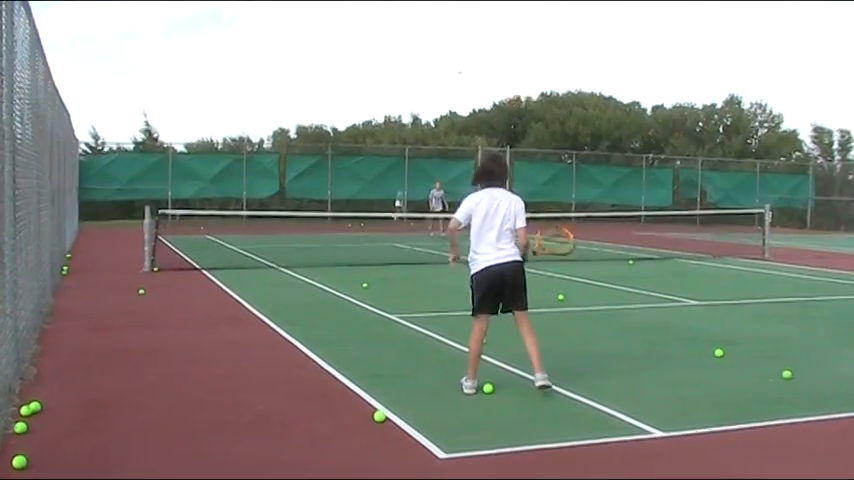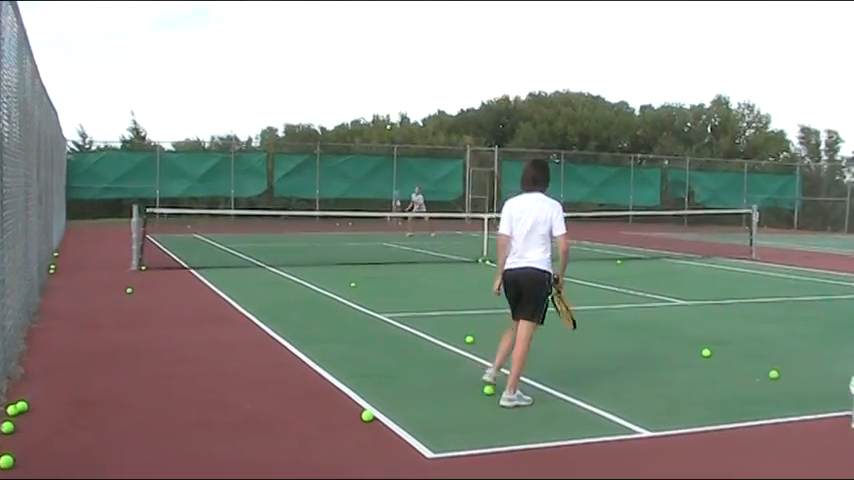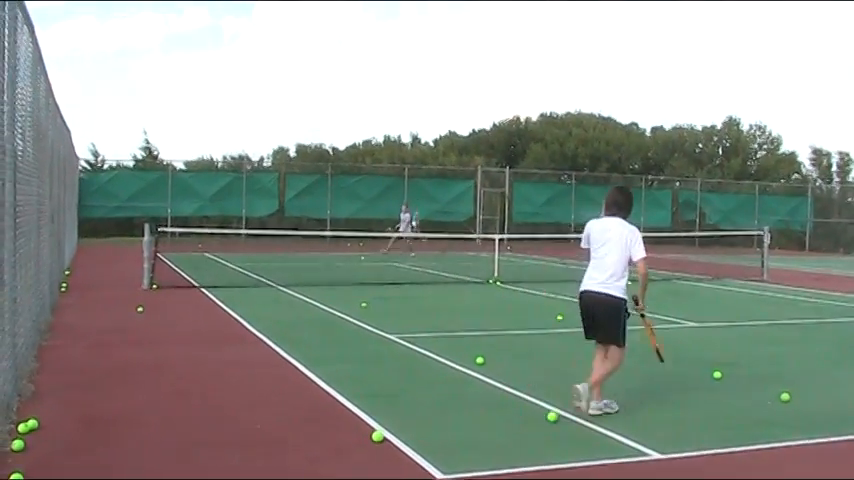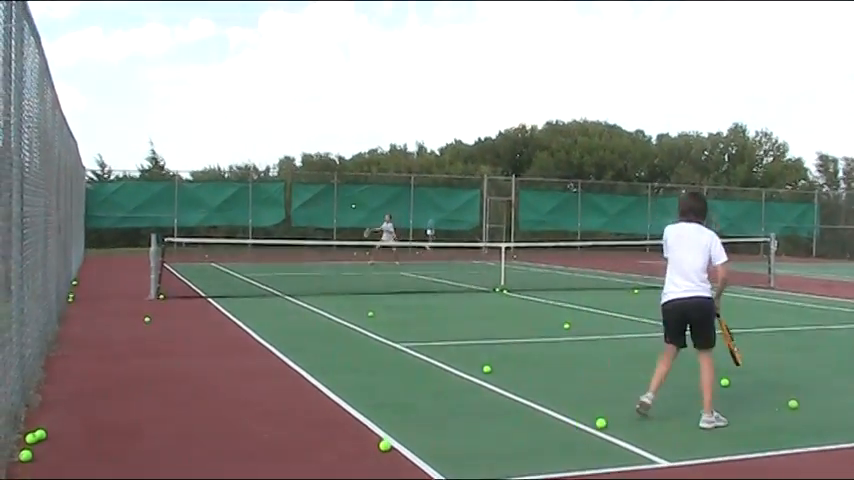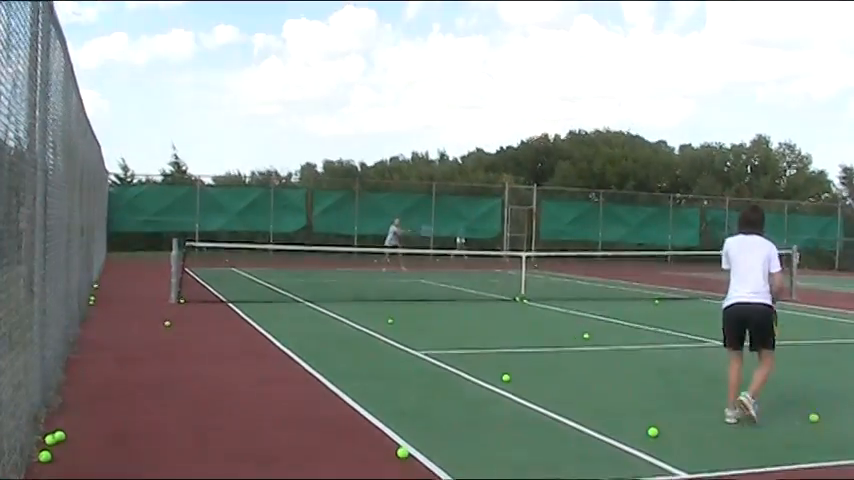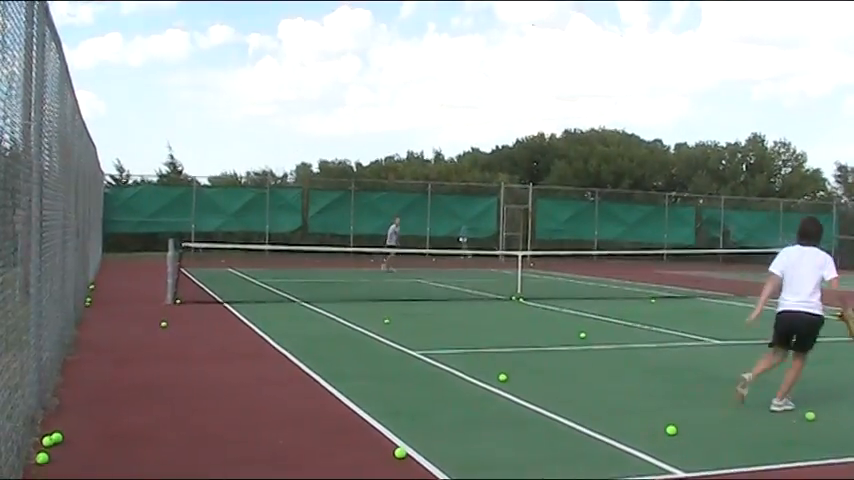
dt=0.5s
person 1, frame 1
left shoulder: (474, 199)
right shoulder: (515, 201)
left elbow: (453, 227)
right elbow: (523, 242)
left wrist: (454, 251)
right wrist: (521, 256)
left hip: (484, 269)
right hip: (512, 266)
left knee: (480, 326)
right knee: (524, 323)
left ankle: (470, 380)
right ankle: (540, 374)
person 1, frame 2
left shoulder: (512, 204)
right shoulder: (553, 206)
left elbow: (502, 243)
right elbow: (563, 246)
left wrist: (499, 276)
right wrist: (560, 275)
left hip: (512, 271)
right hip: (538, 273)
left knee: (517, 325)
right knee: (525, 333)
left ankle: (494, 369)
right ankle: (510, 393)
person 1, frame 3
left shoulder: (593, 225)
right shoulder: (631, 232)
right elbow: (642, 270)
right wrist: (641, 298)
left hip: (587, 293)
right hip: (611, 297)
left knee: (601, 349)
right knee: (615, 357)
left ankle: (597, 400)
right ankle: (586, 387)
person 1, frame 4
left shoulder: (670, 231)
right shoulder: (710, 236)
right elbow: (722, 275)
right wrist: (717, 299)
left hip: (672, 300)
right hip: (700, 301)
left knee: (670, 352)
right knee: (706, 358)
left ankle: (649, 395)
right ankle: (708, 414)
person 1, frame 5
left shoulder: (730, 243)
right shoulder: (769, 247)
right elbow: (778, 283)
right wrist: (771, 302)
left hip: (734, 305)
right hip: (761, 307)
left knee: (735, 357)
right knee: (766, 360)
left ankle: (732, 410)
right ankle: (750, 396)
person 1, frame 6
left shoulder: (786, 252)
right shoulder: (824, 258)
left elbow: (772, 282)
right elbow: (836, 287)
left wrist: (759, 308)
right wrist: (844, 308)
left hip: (785, 312)
right hip: (811, 315)
left knee: (777, 354)
right knee: (799, 357)
left ankle: (750, 377)
right ankle: (779, 400)
